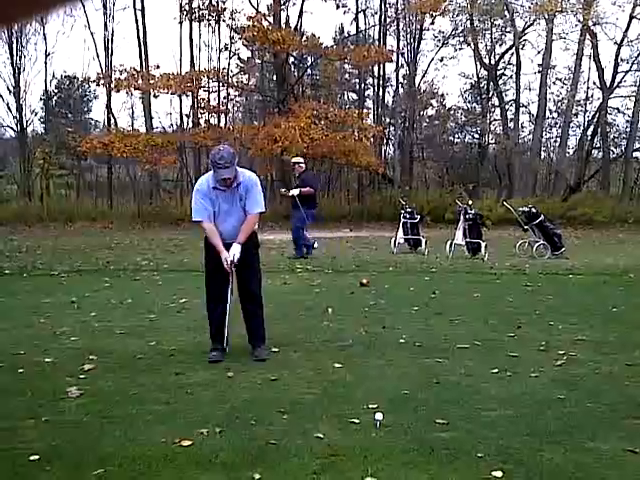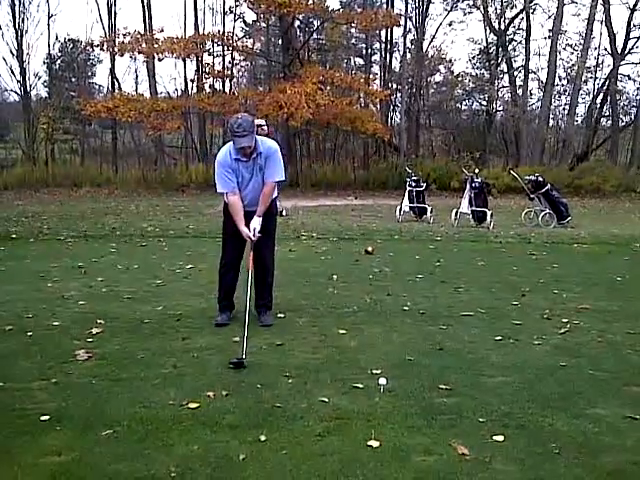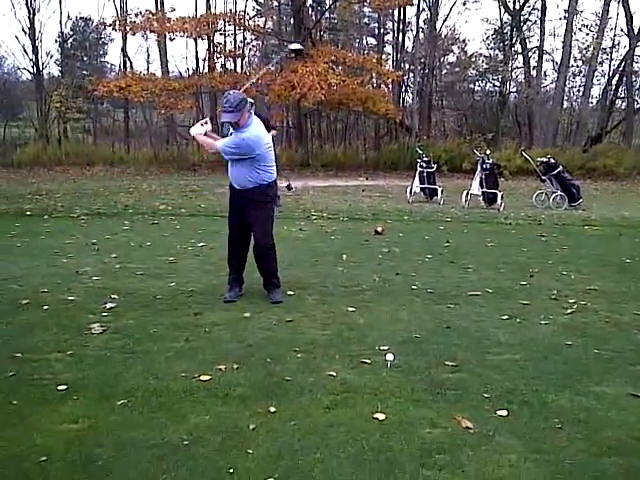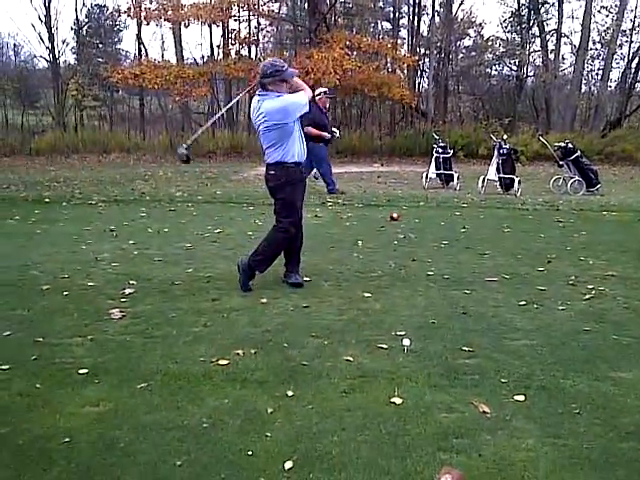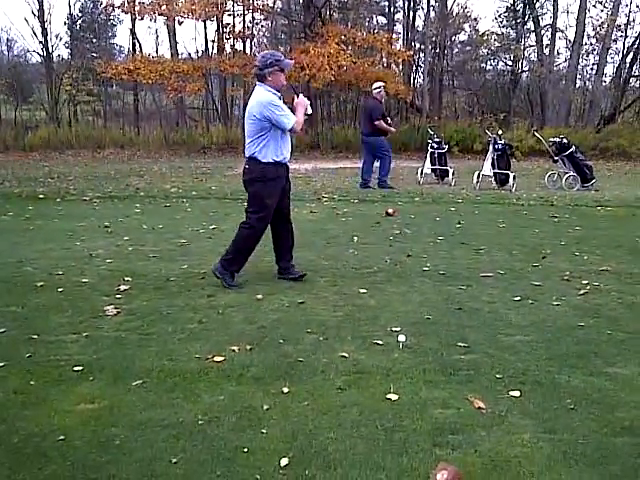
dt=1s
person 1, frame 1
left shoulder: (250, 180)
right shoulder: (202, 186)
left elbow: (253, 216)
right elbow: (206, 222)
left wrist: (237, 245)
right wrist: (222, 251)
left hip: (246, 242)
right hip: (216, 245)
left knee: (252, 293)
right knee: (216, 296)
left ankle: (258, 342)
right ankle: (218, 344)
person 1, frame 2
left shoulder: (270, 148)
right shoulder: (224, 157)
left elbow: (270, 186)
right elbow: (232, 195)
left wrist: (258, 217)
right wrist: (242, 227)
left hip: (265, 210)
right hip: (235, 212)
left knee: (264, 261)
right knee: (229, 261)
left ankle: (264, 308)
right ankle: (225, 308)
person 1, frame 3
left shoulder: (249, 137)
right shoulder: (240, 123)
left elbow: (214, 148)
right elbow: (221, 143)
left wrist: (198, 135)
right wrist: (206, 132)
left hip: (260, 194)
right hip: (238, 191)
left knee: (263, 241)
right knee: (236, 239)
left ankle: (272, 286)
right ankle: (235, 284)
person 1, frame 4
left shoulder: (259, 101)
right shoulder: (282, 105)
right elbow: (308, 93)
left wrist: (287, 79)
right wrist: (292, 81)
left hip: (285, 170)
right hip: (285, 173)
left knee: (294, 222)
right knee: (286, 224)
left ankle: (292, 270)
right ankle: (251, 265)
person 1, frame 5
left shoulder: (268, 96)
right shoulder: (266, 100)
left elbow: (284, 125)
right elbow: (295, 127)
left wrist: (297, 111)
right wrist: (300, 109)
left hip: (278, 169)
right hip: (263, 172)
left knee: (282, 218)
right knee: (256, 222)
left ankle: (285, 266)
right ankle: (226, 266)
